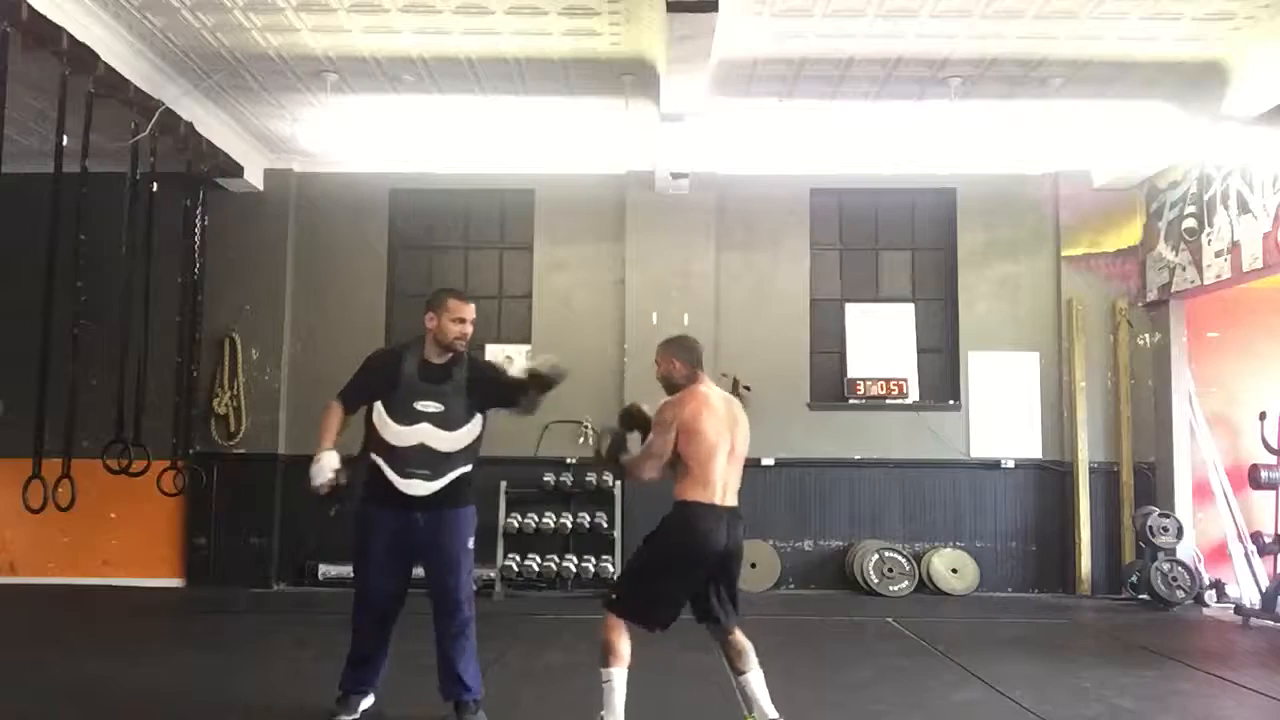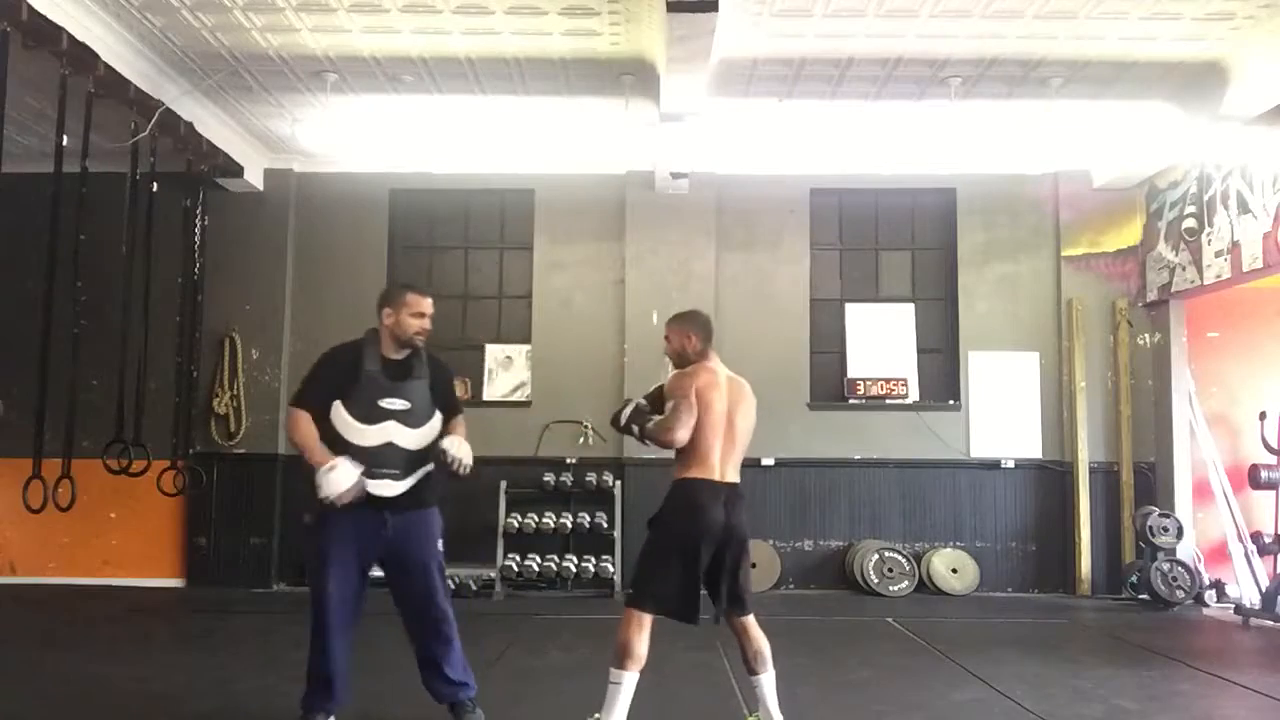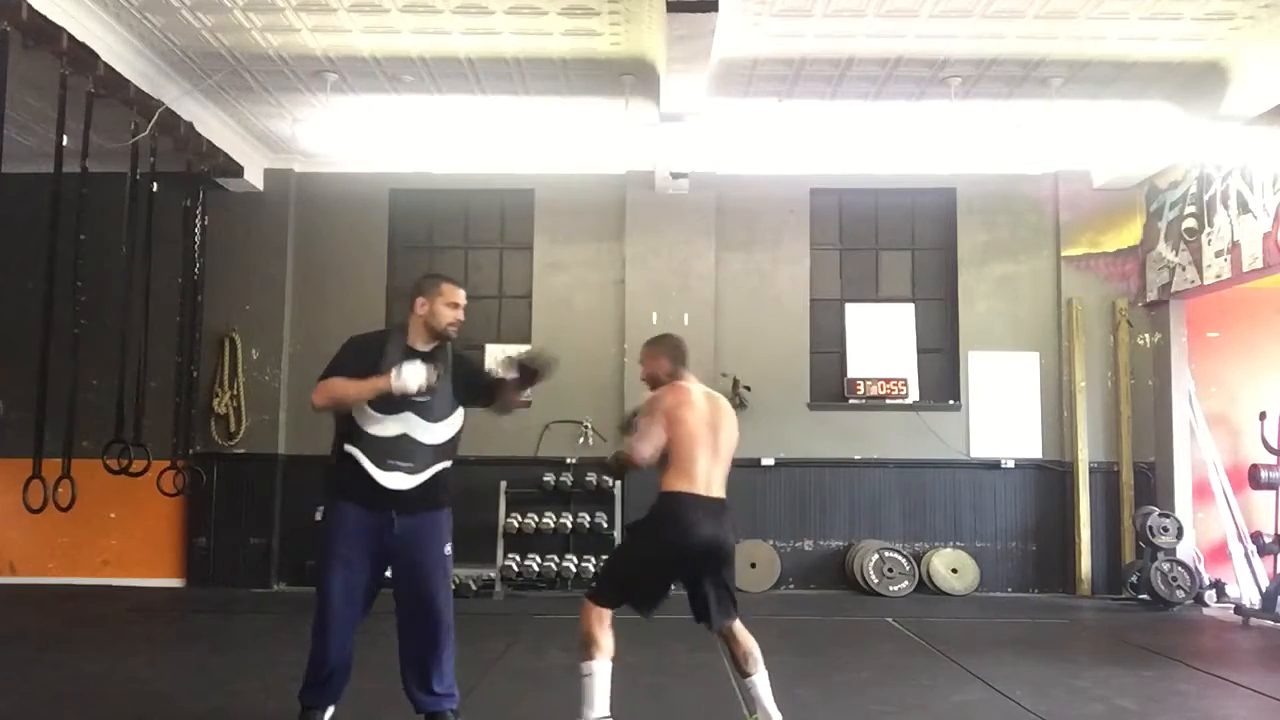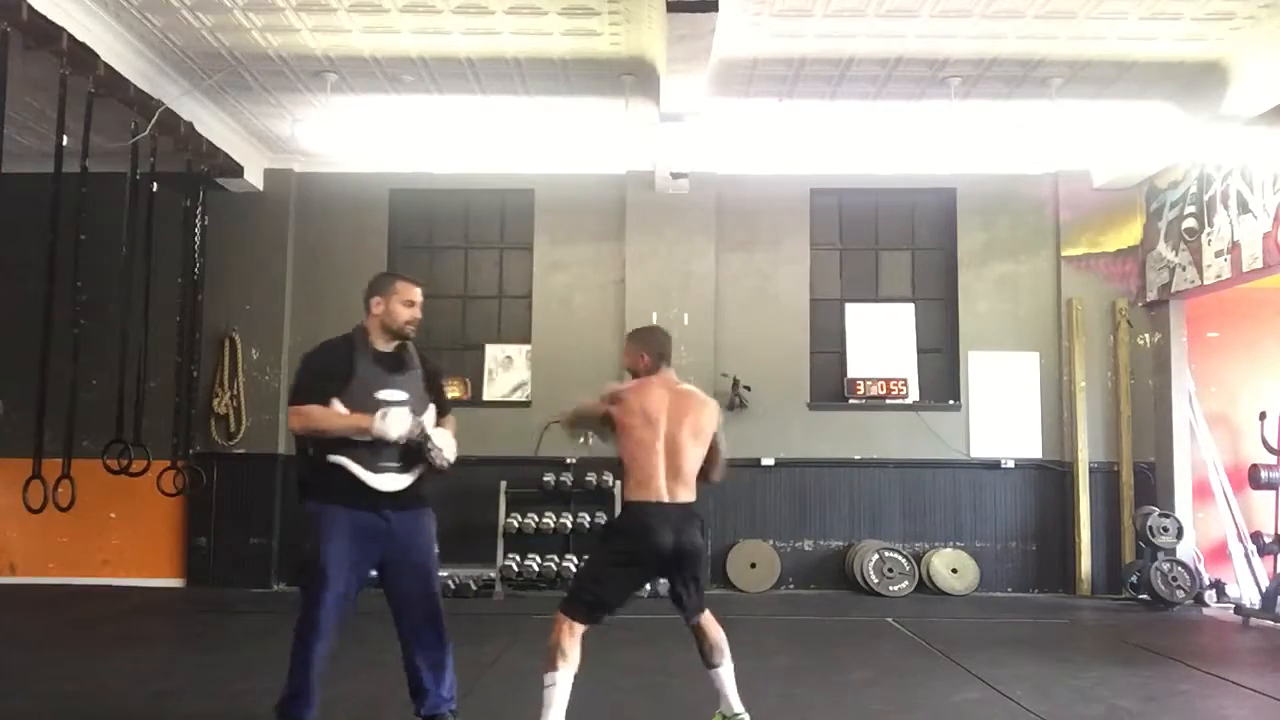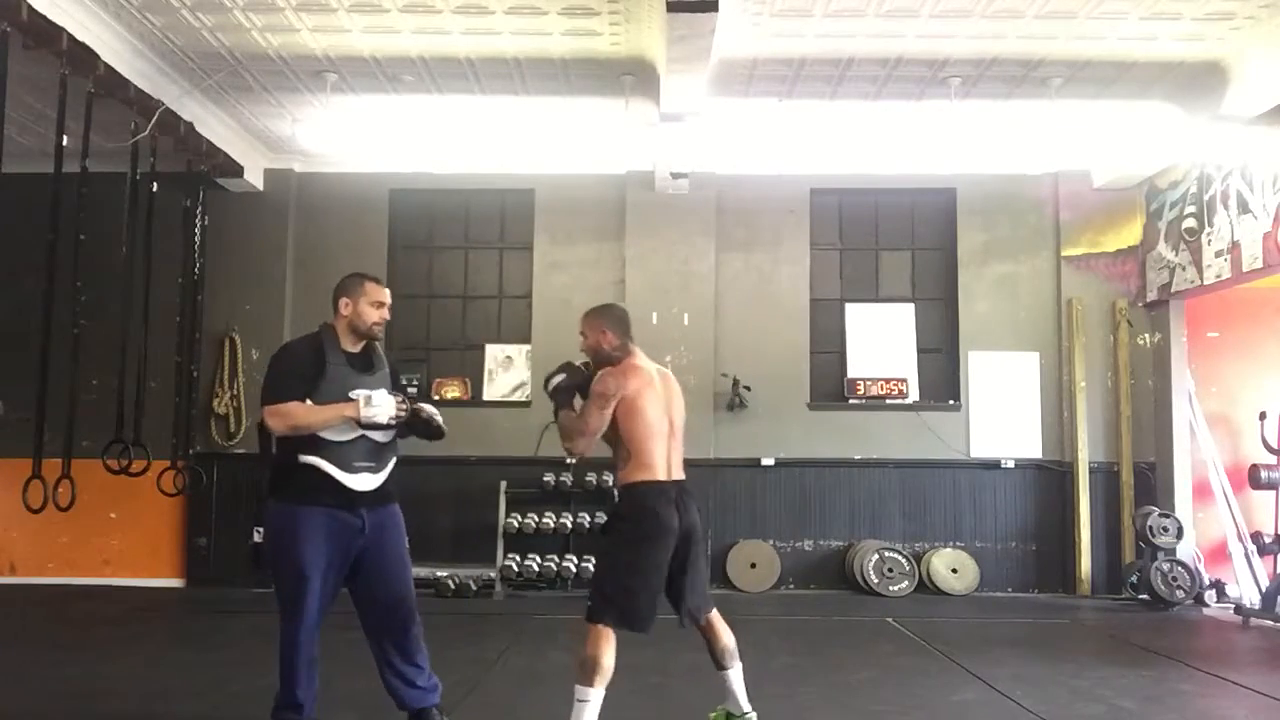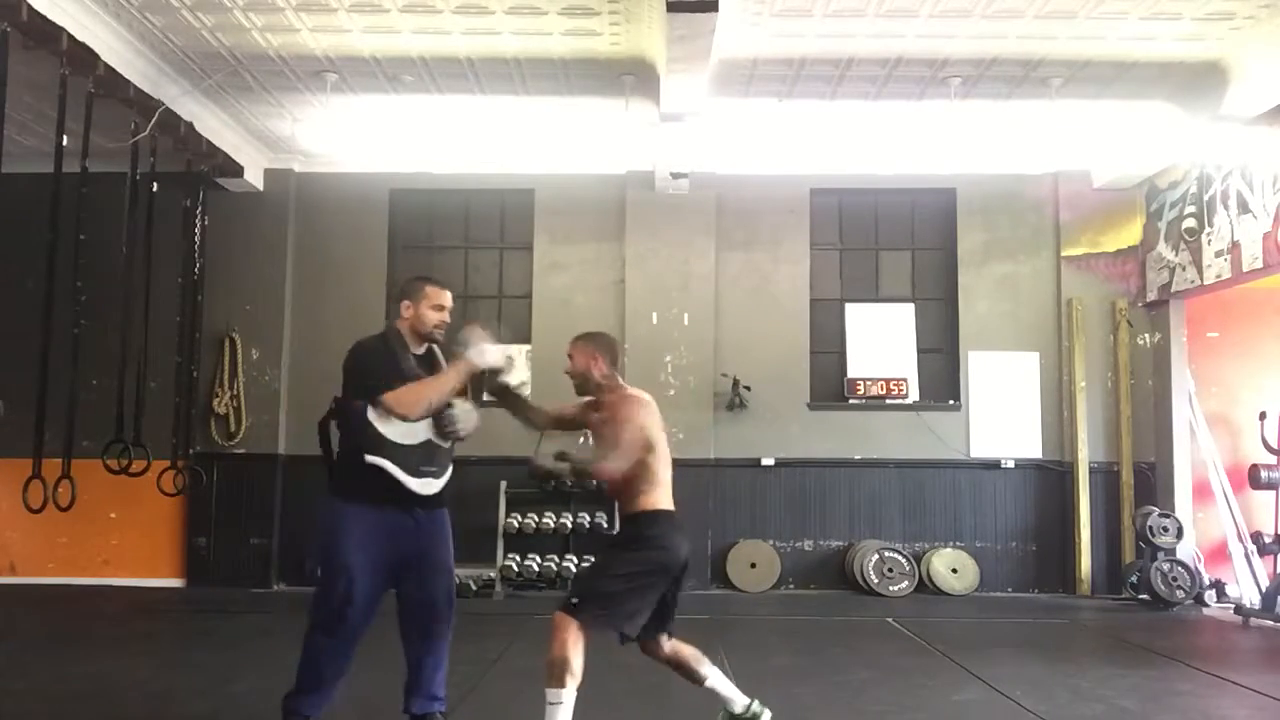
dt=0.7s
person 1, frame 1
left shoulder: (477, 373)
right shoulder: (384, 363)
left elbow: (523, 397)
right elbow: (342, 405)
left wrist: (540, 383)
right wrist: (326, 451)
left hip: (449, 510)
right hip: (382, 506)
left knee: (455, 603)
right knee: (376, 602)
person 1, frame 2
left shoulder: (434, 371)
right shoulder: (342, 361)
left elbow: (453, 417)
right elbow: (298, 416)
left wrist: (457, 441)
right wrist: (326, 463)
left hip: (414, 511)
right hip: (346, 510)
left knee: (431, 607)
right knee: (332, 609)
person 1, frame 3
left shoulder: (459, 365)
right shoulder: (367, 348)
left elbow: (504, 399)
right elbow: (322, 398)
left wrist: (526, 375)
right wrist: (392, 382)
left hip: (424, 513)
right hip: (359, 508)
left knee: (432, 611)
right knee: (339, 609)
person 1, frame 4
left shoulder: (421, 365)
right shoulder: (332, 356)
left elbow: (445, 420)
right elbow: (299, 419)
left wrist: (446, 441)
right wrist: (375, 422)
left hip: (407, 511)
right hip: (340, 510)
left knee: (424, 615)
right knee: (321, 615)
person 1, frame 5
left shoulder: (382, 363)
right shoulder: (301, 355)
right elbow: (277, 418)
left wrist: (419, 418)
right wrist: (357, 408)
left hip: (377, 509)
right hip: (310, 510)
left knee: (397, 610)
right knee: (302, 616)
person 1, frame 6
left shoulder: (442, 363)
right shoulder: (371, 354)
left elbow: (450, 423)
right elbow: (404, 406)
left wrist: (461, 419)
right wrist: (469, 364)
left hip: (426, 511)
right hip: (364, 510)
left knee: (434, 613)
right knee: (341, 614)
person 2, frame 1
left shoulder: (676, 406)
right shoulder: (734, 407)
left elbow: (646, 471)
left wrist: (618, 455)
right wrist: (651, 427)
left hip: (689, 523)
right hip: (729, 525)
left knee: (617, 616)
right knee: (726, 626)
person 2, frame 2
left shoulder: (686, 379)
right shoulder: (744, 389)
left elbow: (676, 435)
left wrist: (638, 423)
right wrist: (660, 410)
left hip: (692, 501)
right hip: (732, 504)
left knee: (639, 612)
right knee: (741, 615)
person 2, frame 3
left shoulder: (663, 399)
right shoulder: (723, 407)
left elbow: (638, 454)
left wrist: (614, 459)
left hip: (675, 518)
right hip: (716, 520)
left knee: (597, 608)
right knee: (727, 623)
person 2, frame 4
left shoulder: (625, 395)
right shoulder: (707, 406)
left elbow: (572, 420)
right elbow: (714, 474)
left hip: (639, 525)
right hip: (686, 525)
left knee: (569, 623)
right knee: (698, 615)
person 2, frame 5
left shoulder: (613, 379)
right shoulder: (666, 379)
left elbow: (577, 443)
left wrist: (562, 399)
right wrist: (589, 392)
left hip: (643, 507)
right hip: (681, 504)
left knee: (601, 626)
right knee: (704, 613)
person 2, frame 6
left shoulder: (630, 406)
right shoulder: (601, 407)
left elbow: (609, 468)
right elbow: (547, 420)
left wrist: (565, 463)
right wrist: (503, 391)
left hip: (650, 539)
right hip: (666, 538)
left knee: (567, 625)
right knee: (656, 643)
